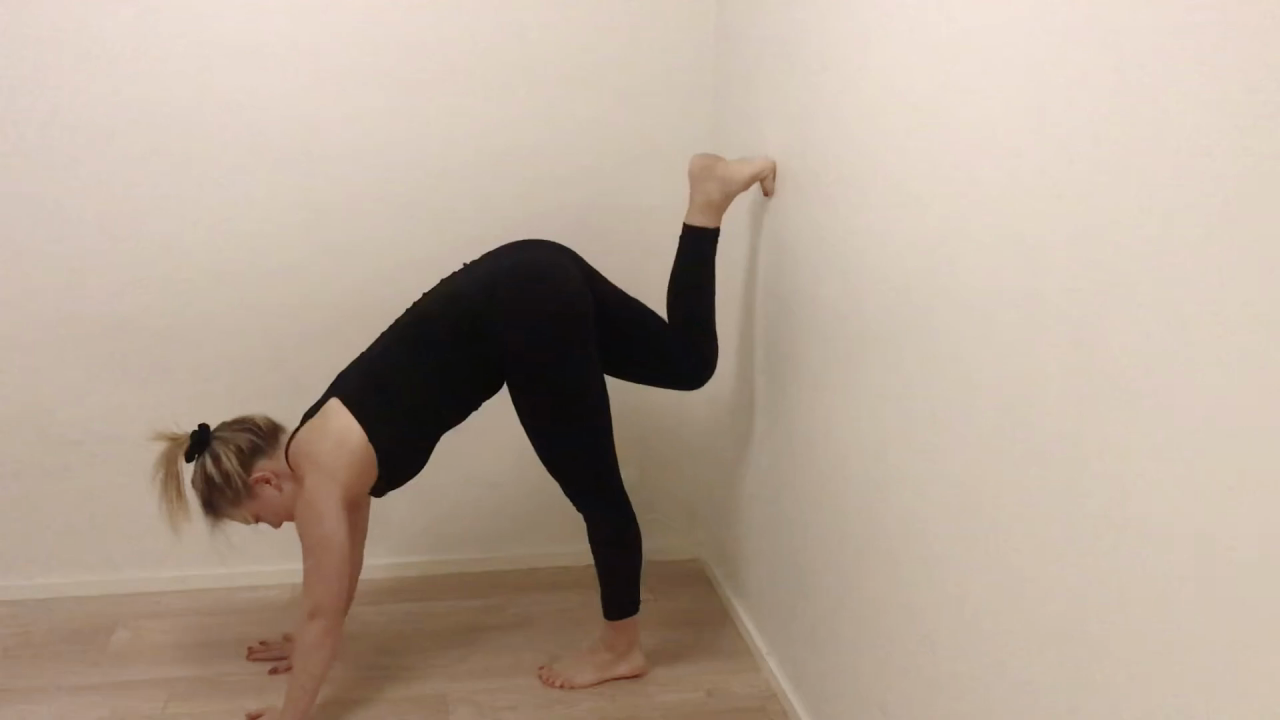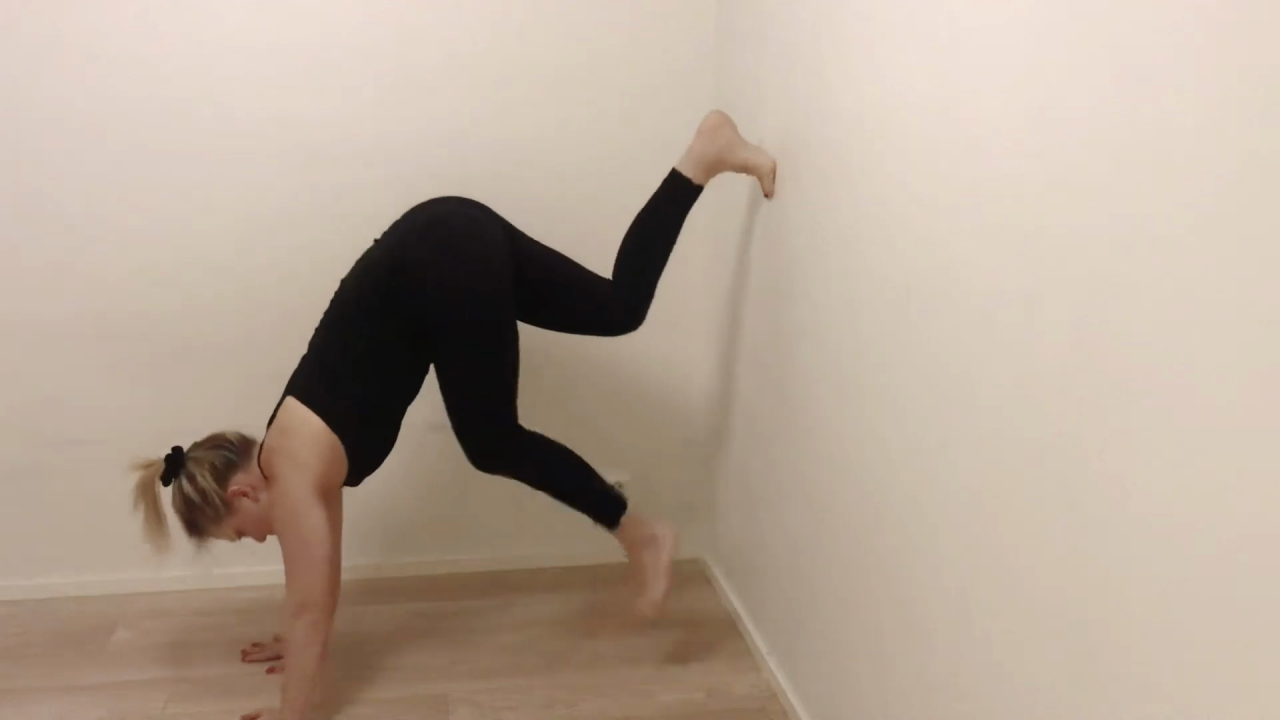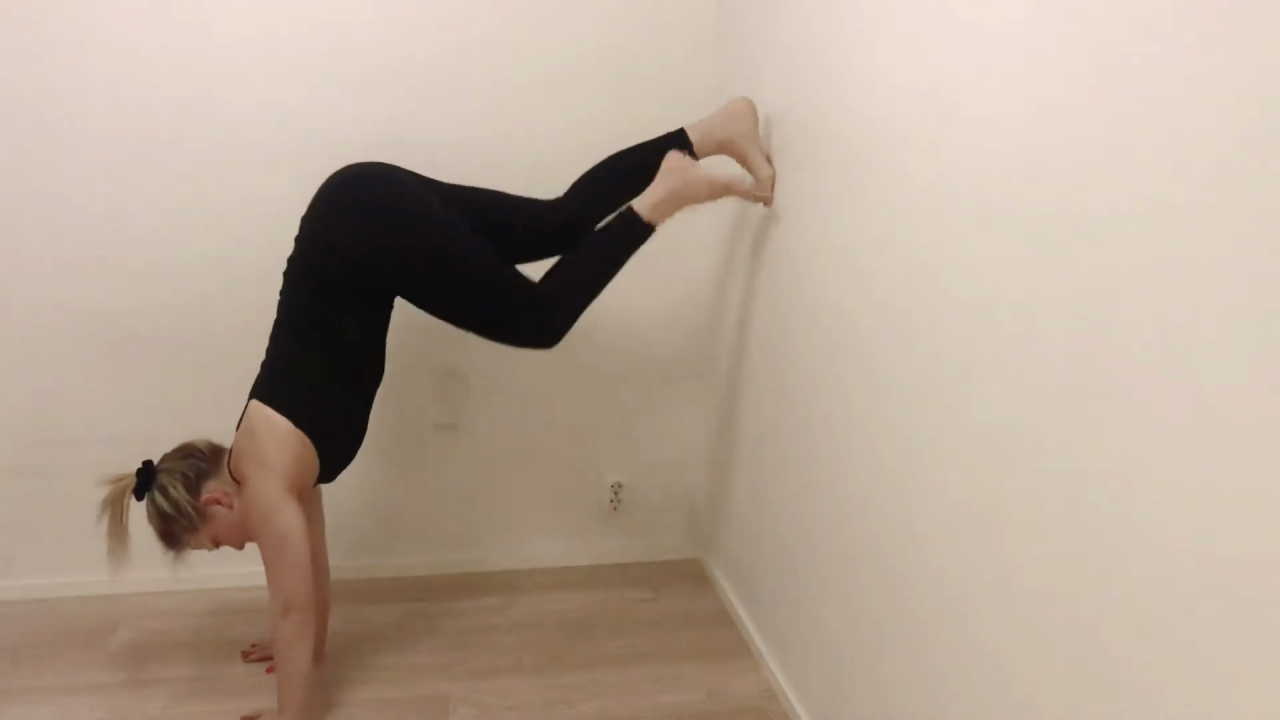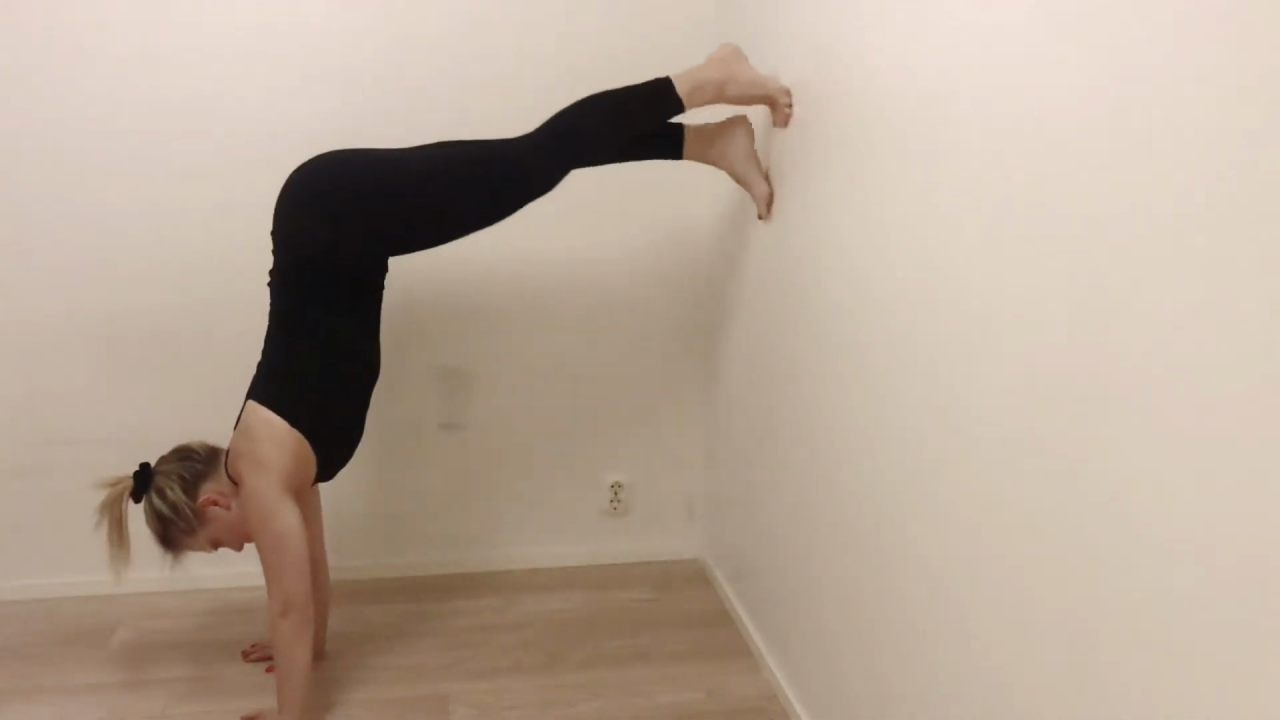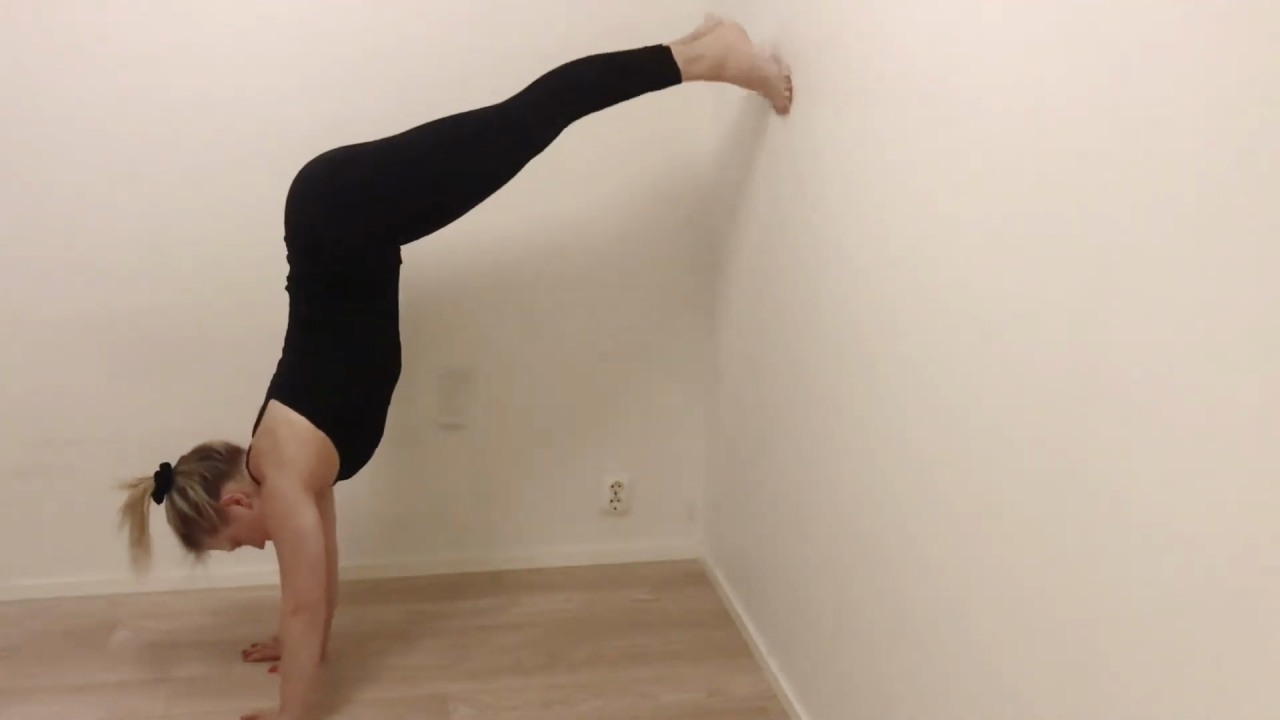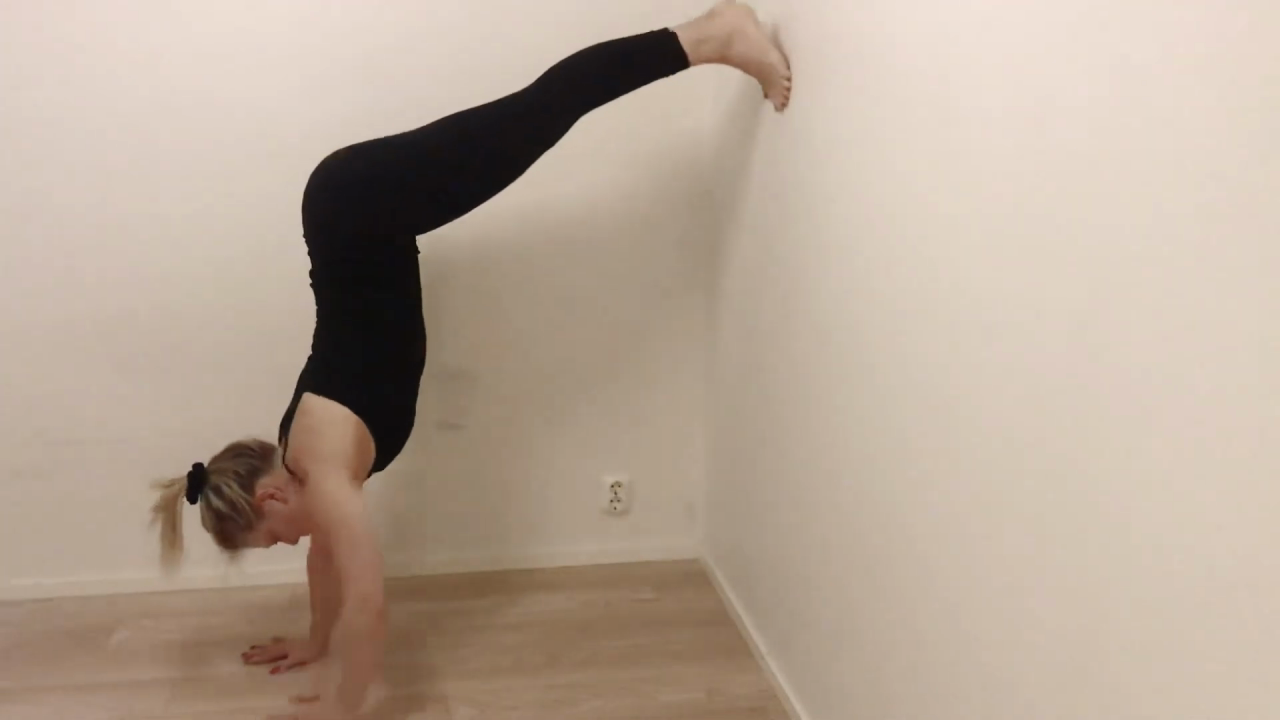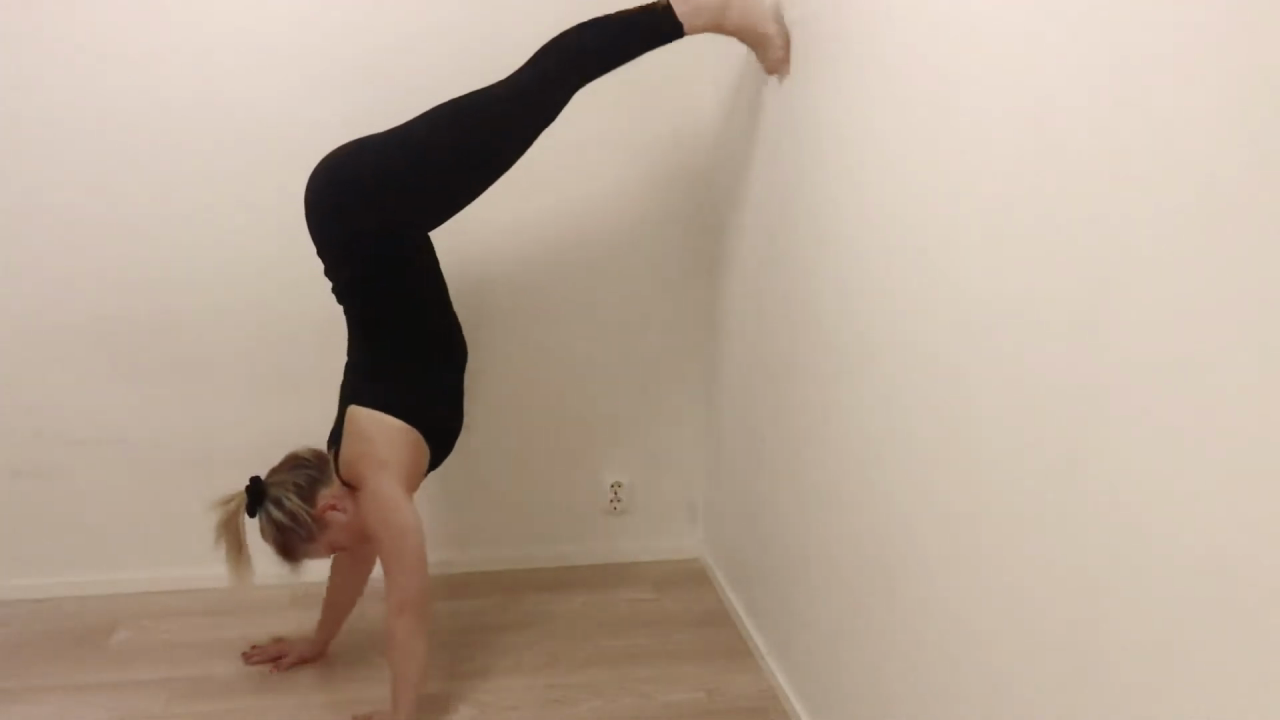
dt=0.4s
person 1, frame 1
left shoulder: (319, 475)
right shoulder: (321, 444)
left elbow: (322, 613)
right elbow: (349, 544)
right wrist: (308, 643)
left hip: (528, 307)
right hip: (531, 282)
left knee: (595, 488)
right knee: (689, 364)
left ankle: (620, 646)
right ankle: (707, 194)
person 1, frame 2
left shoulder: (290, 473)
right shoulder: (301, 452)
left elbow: (307, 608)
right elbow: (319, 582)
right wrist: (301, 640)
left hip: (445, 257)
right hip: (451, 241)
left knee: (492, 443)
right knee: (618, 308)
left ankle: (637, 532)
right ankle: (704, 154)
person 1, frame 3
left shoulder: (264, 479)
right shoulder: (275, 457)
left elbow: (293, 609)
right elbow: (312, 556)
right wrist: (312, 641)
left hip: (372, 219)
right hip: (371, 211)
left knee: (536, 317)
right knee: (560, 223)
left ankle: (670, 191)
right ankle: (711, 134)
person 1, frame 4
left shoulder: (261, 481)
right shoulder: (272, 462)
left elbow: (290, 608)
right elbow: (310, 556)
right wrist: (311, 641)
left hip: (341, 210)
right hip: (335, 211)
left knee: (536, 159)
right knee: (535, 163)
left ankle: (705, 82)
person 1, frame 5
left shoulder: (282, 477)
right shoulder: (286, 461)
left elbow: (302, 605)
right elbow: (321, 553)
right wrist: (305, 643)
left hip: (348, 208)
right hip: (342, 210)
left knee: (525, 119)
right knee: (524, 117)
left ankle: (704, 56)
person 1, frame 6
left shoulder: (320, 468)
right shoulder: (309, 457)
left elbow: (367, 602)
right elbow: (331, 549)
right wrist: (316, 640)
left hip: (363, 203)
right hip: (356, 208)
left knee: (535, 110)
right knee: (533, 111)
person 1, frame 7
left shoulder: (374, 471)
right shoulder: (356, 468)
left elbow: (406, 607)
right elbow: (362, 547)
right wrist: (315, 642)
left hip: (367, 199)
right hip: (356, 201)
left knee: (530, 94)
